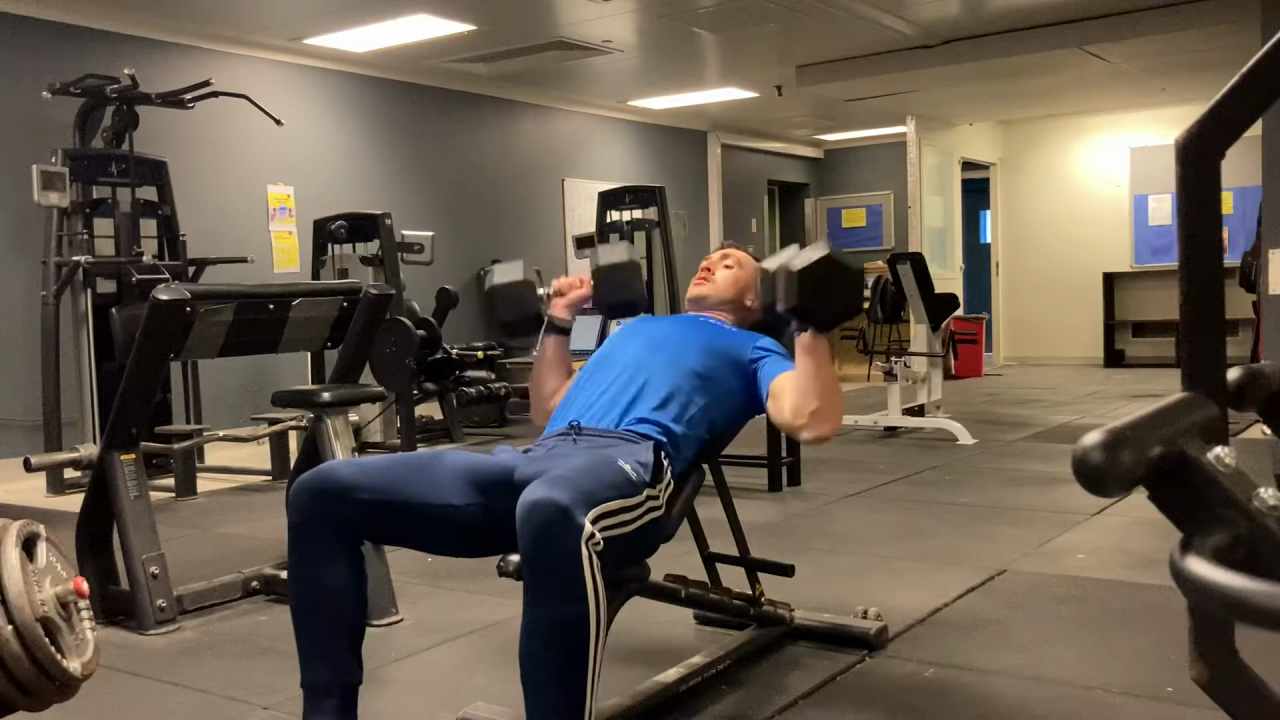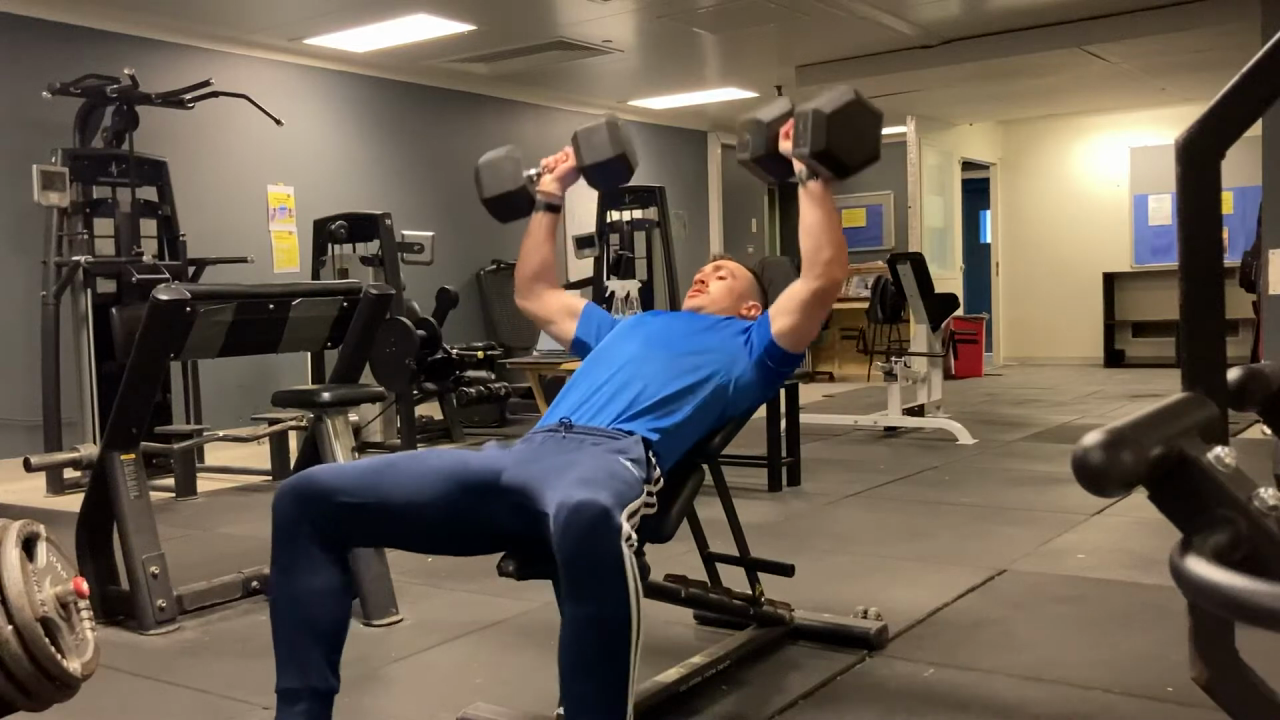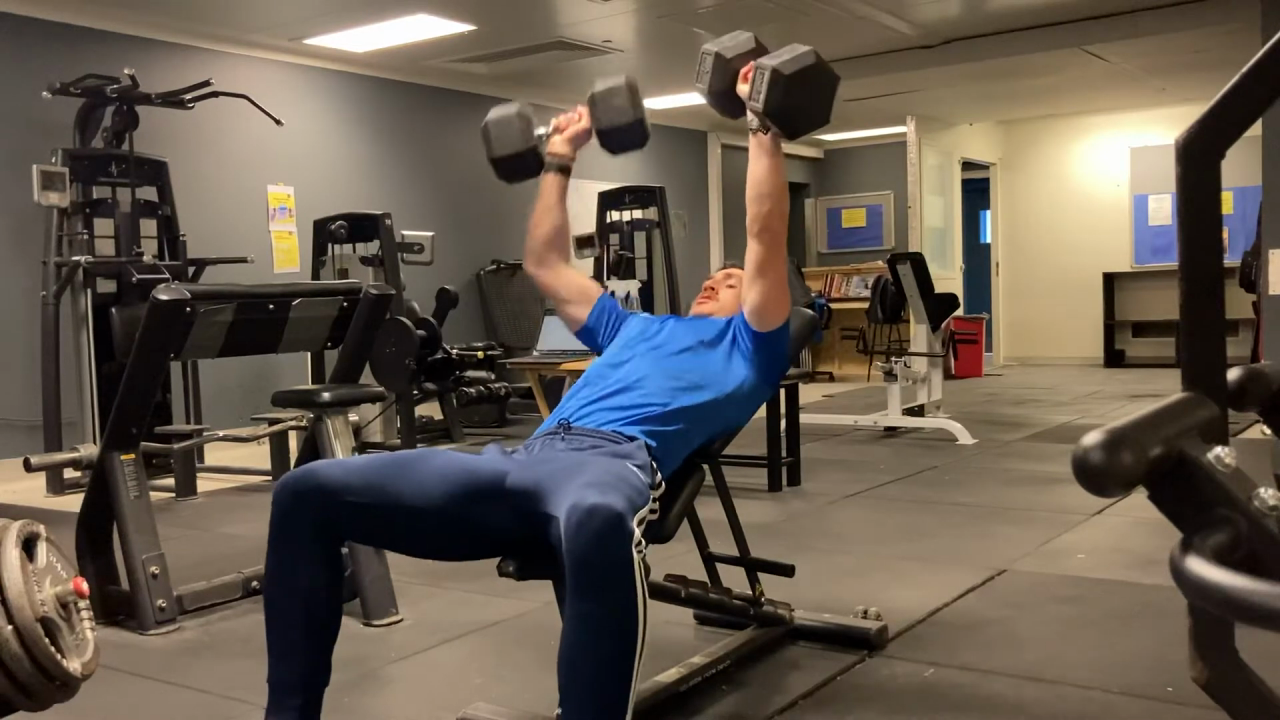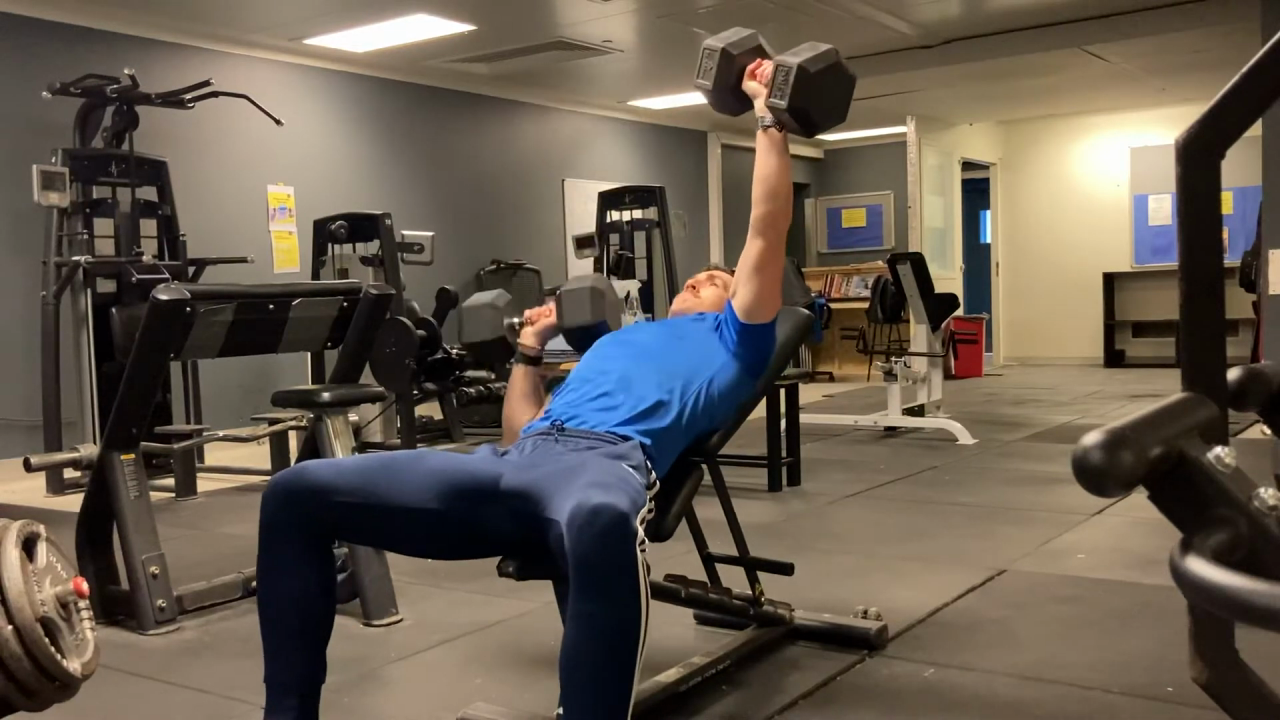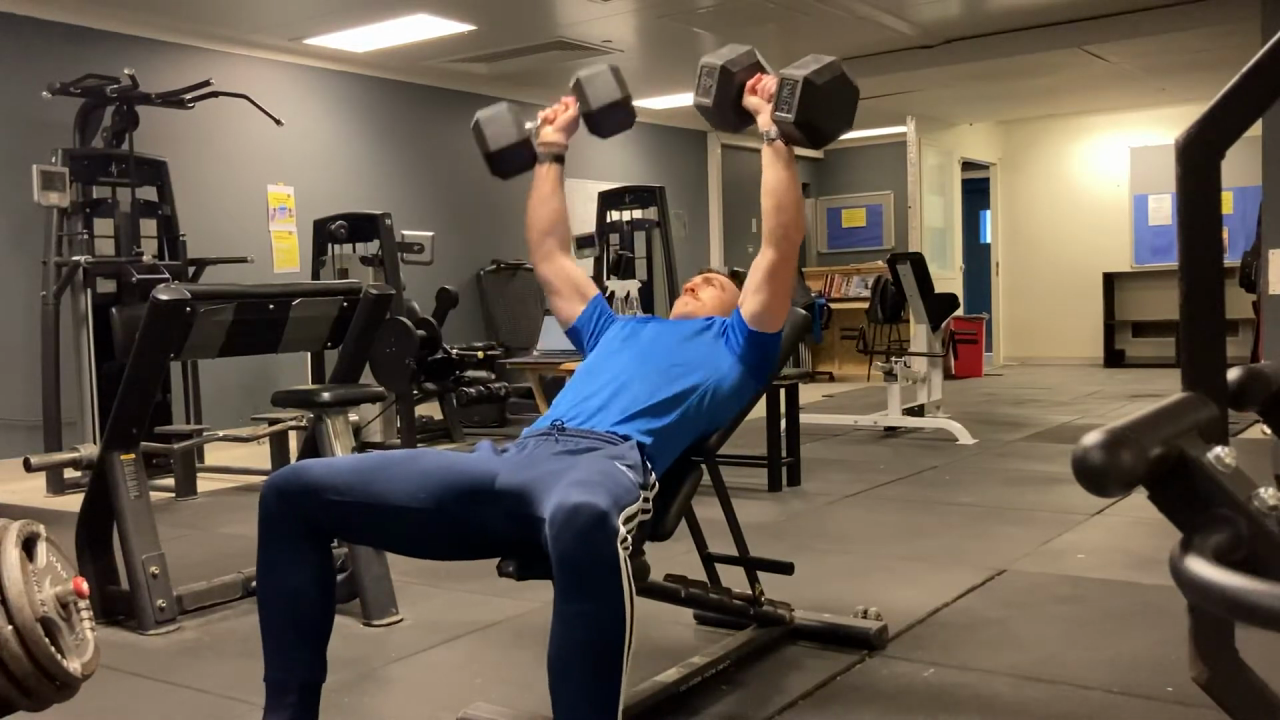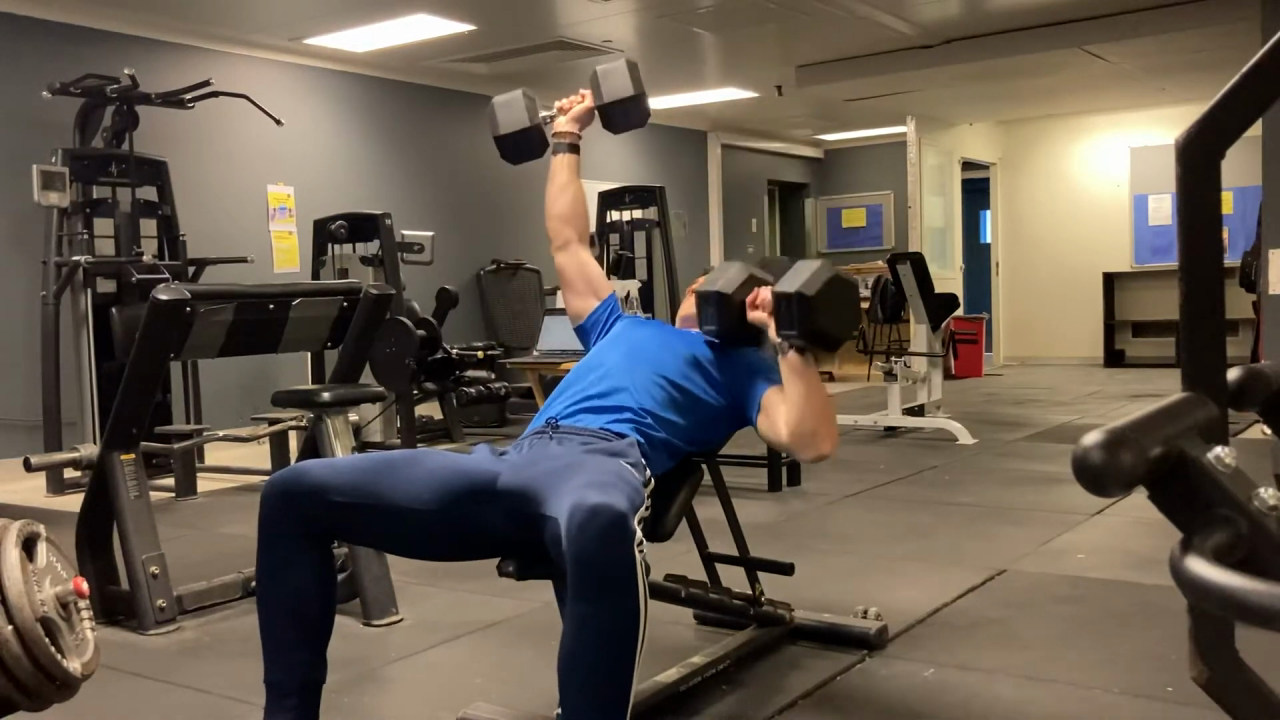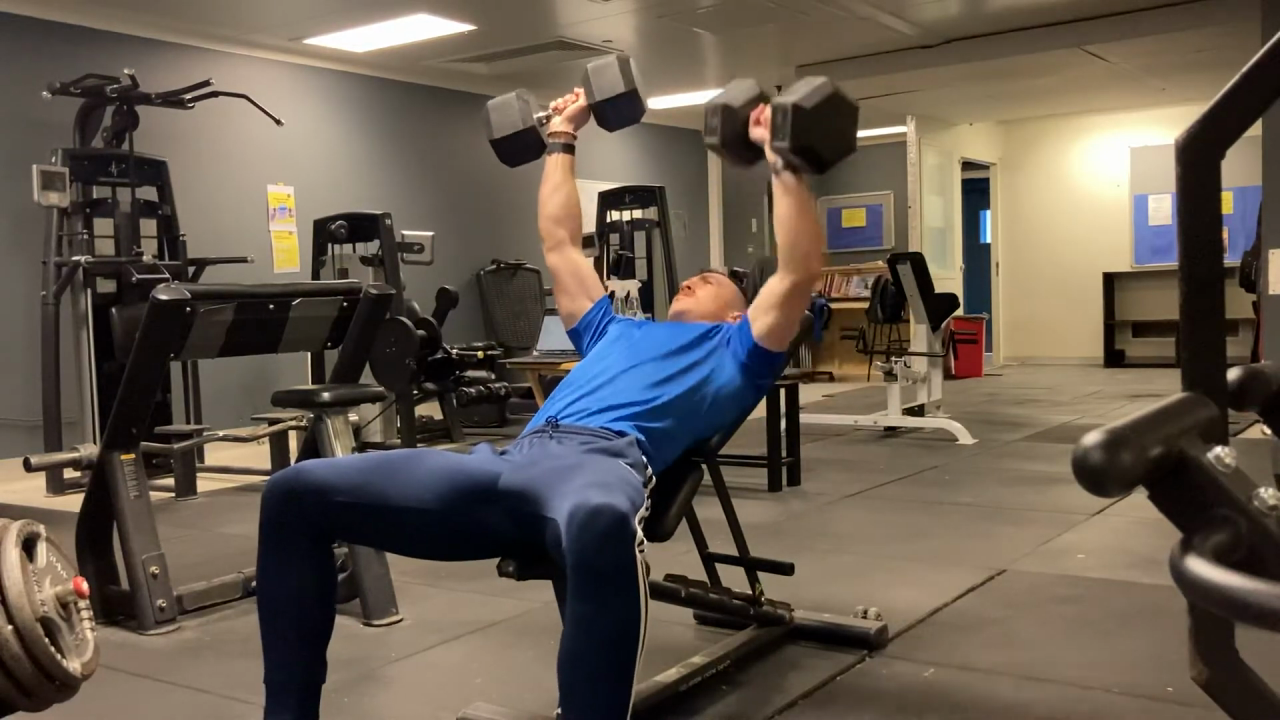
dt=0.7s
person 1, frame 1
left shoulder: (751, 350)
right shoulder: (635, 329)
left elbow: (816, 422)
left wrist: (806, 324)
right wrist: (558, 320)
left hip: (627, 462)
right hip: (533, 458)
left knee: (551, 510)
right knee: (325, 492)
person 1, frame 2
left shoulder: (746, 348)
right shoulder: (627, 328)
left elbow: (823, 278)
right elbow: (535, 295)
left wrist: (809, 172)
right wrist: (548, 198)
left hip: (615, 459)
right hip: (517, 456)
left knee: (586, 514)
right knee: (308, 499)
person 1, frame 3
left shoulder: (748, 349)
right shoulder: (636, 328)
left elbow: (765, 239)
right elbow: (546, 264)
left wrist: (762, 124)
right wrist: (560, 158)
left hip: (618, 461)
right hip: (522, 459)
left knee: (597, 522)
right knee: (308, 492)
person 1, frame 4
left shoulder: (730, 339)
right shoulder: (612, 342)
left elbow: (766, 235)
left wrist: (769, 118)
right wrist: (528, 348)
left hip: (609, 461)
right hip: (513, 465)
left knee: (601, 522)
right knee: (295, 494)
person 1, frame 5
left shoulder: (734, 346)
right shoulder: (618, 330)
left elbow: (779, 250)
right elbow: (548, 255)
left wrist: (772, 129)
right wrist: (550, 151)
left hip: (607, 461)
right hip: (513, 459)
left knee: (582, 521)
right knee: (295, 491)
person 1, frame 6
left shoulder: (742, 366)
right shoulder: (622, 329)
left elbow: (813, 440)
right elbow: (568, 243)
left wrist: (786, 337)
right wrist: (567, 137)
left hip: (605, 458)
right hip: (512, 459)
left knee: (598, 523)
right knee: (295, 493)
person 1, frame 7
left shoulder: (736, 353)
right shoulder: (618, 331)
left elbow: (796, 275)
right elbow: (560, 245)
left wrist: (781, 161)
right wrist: (562, 138)
left hip: (604, 460)
right hip: (511, 459)
left knee: (600, 526)
right knee: (295, 492)
